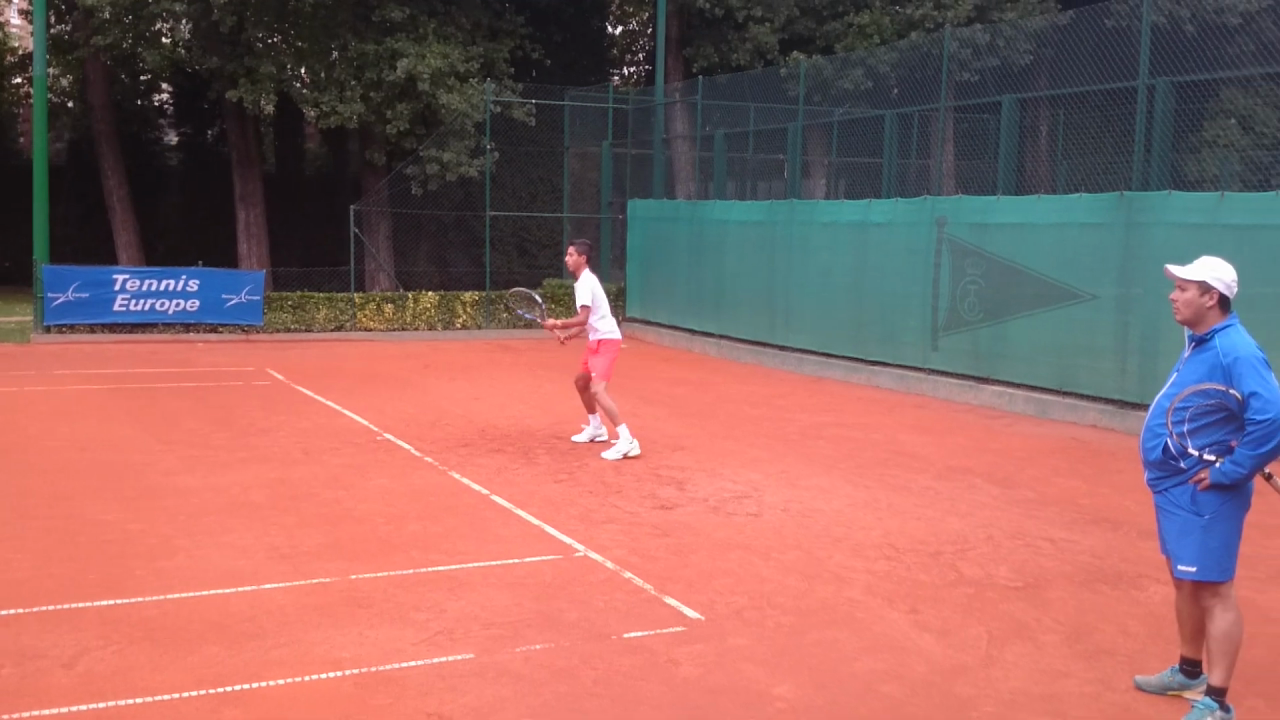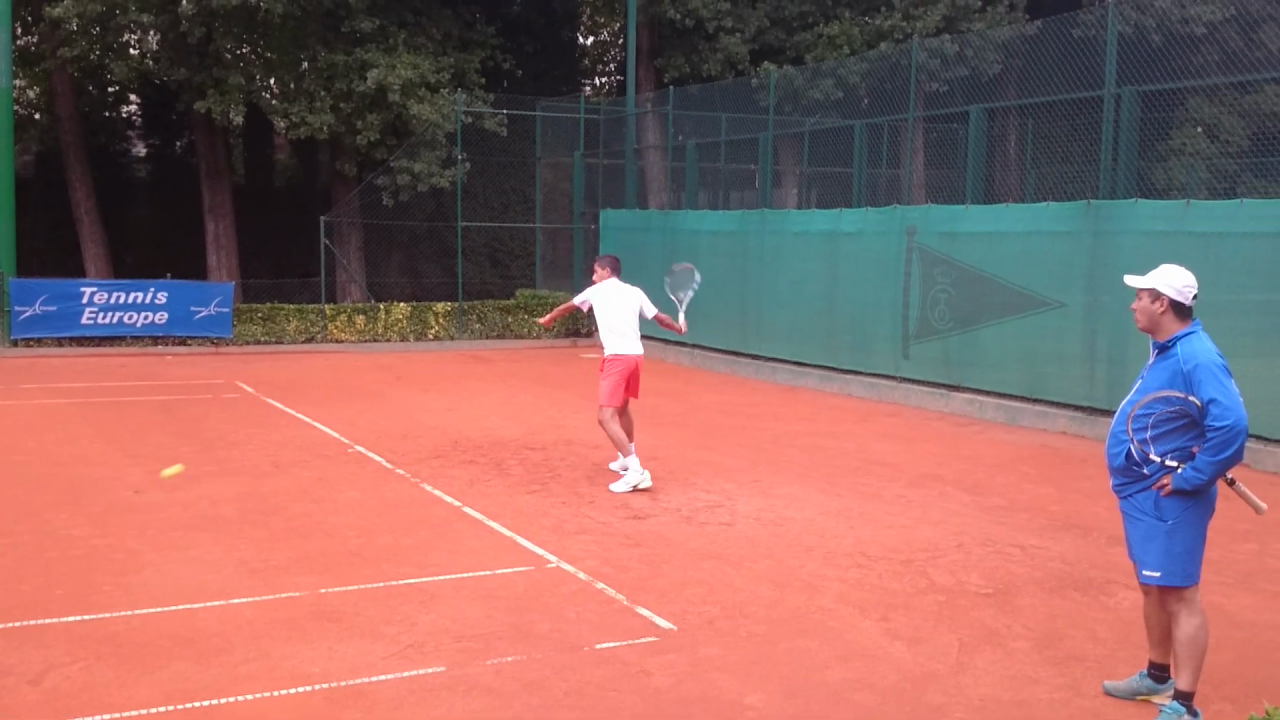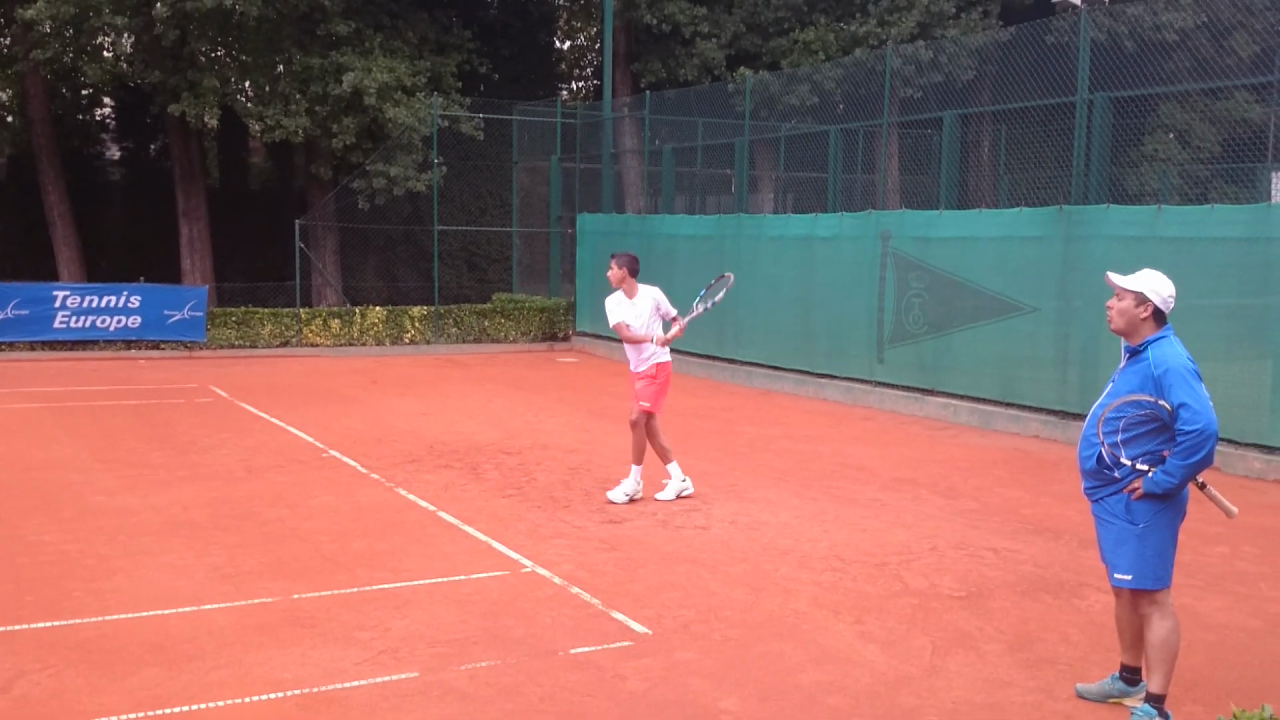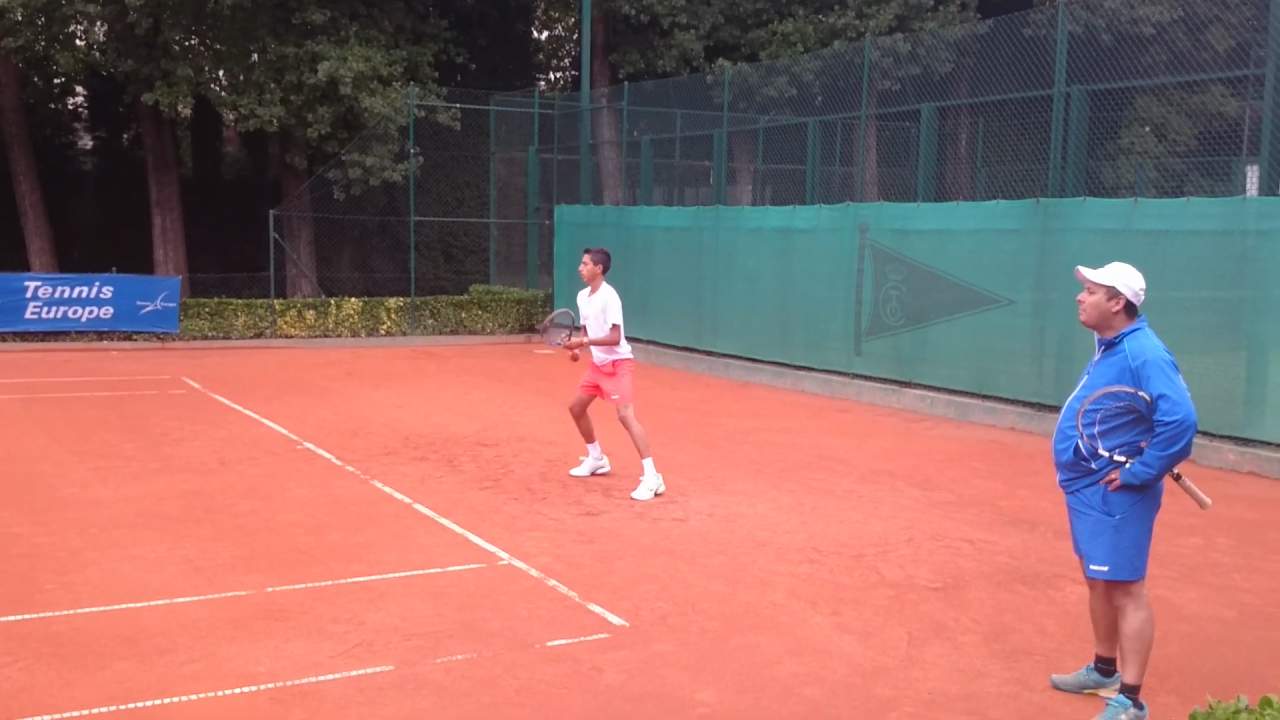
dt=0.7s
person 1, frame 1
left shoulder: (1235, 350)
right shoulder: (1198, 344)
left wrist: (1228, 472)
left hip: (1203, 495)
right hip: (1175, 487)
left knee: (1213, 591)
right knee: (1185, 584)
right ankle: (1189, 672)
person 1, frame 2
left shoulder: (1196, 357)
right shoulder: (1165, 351)
left elbow: (1231, 425)
left wrist: (1190, 477)
left hip: (1167, 500)
right hip: (1142, 493)
left knee: (1179, 596)
right knee: (1153, 590)
right ankle: (1158, 677)
person 1, frame 3
left shoulder: (1167, 362)
right shoulder: (1136, 356)
left elbow: (1201, 429)
left wrist: (1161, 482)
left hip: (1139, 504)
right hip: (1114, 497)
left knee: (1151, 599)
right knee: (1125, 593)
right ankle: (1129, 680)
person 1, frame 4
left shoulder: (1143, 353)
right shoulder: (1108, 348)
left elbow: (1179, 419)
left wrist: (1138, 473)
left hip: (1113, 495)
right hip: (1087, 488)
left knee: (1125, 590)
right knee: (1099, 583)
right ankle: (1104, 671)
person 2, frame 1
left shoulder: (585, 282)
right shoulder: (584, 281)
left elbow: (583, 319)
left wrist: (555, 325)
right wrist: (569, 334)
left hip: (607, 341)
right hip: (598, 340)
left knee: (598, 391)
right knee: (581, 381)
left ankle: (627, 439)
right ankle: (595, 427)
person 2, frame 2
left shoulder: (596, 290)
right shoulder: (635, 292)
left elbow: (566, 307)
right elbow: (660, 319)
left wrist: (548, 319)
right wrist: (678, 327)
left hip: (617, 358)
right hip: (635, 355)
left knee: (606, 417)
right knee: (621, 409)
left ankle: (635, 472)
right ankle: (630, 459)
person 2, frame 3
left shoulder: (654, 295)
right shoulder: (612, 302)
left elbow: (678, 321)
right elbow: (625, 335)
left wrist: (675, 332)
right wrist: (652, 337)
left hip: (658, 366)
right hip: (638, 369)
left knee: (637, 421)
right knee: (648, 425)
left ankle: (634, 481)
right ankle: (679, 480)
person 2, frame 4
left shoulder: (610, 297)
right shoulder: (582, 296)
left elbow: (615, 338)
left wrist: (584, 342)
right wrist: (576, 345)
left hip: (618, 363)
right hip: (598, 363)
left knee: (626, 416)
right knee: (576, 409)
left ankle: (651, 477)
right ankle: (596, 459)
